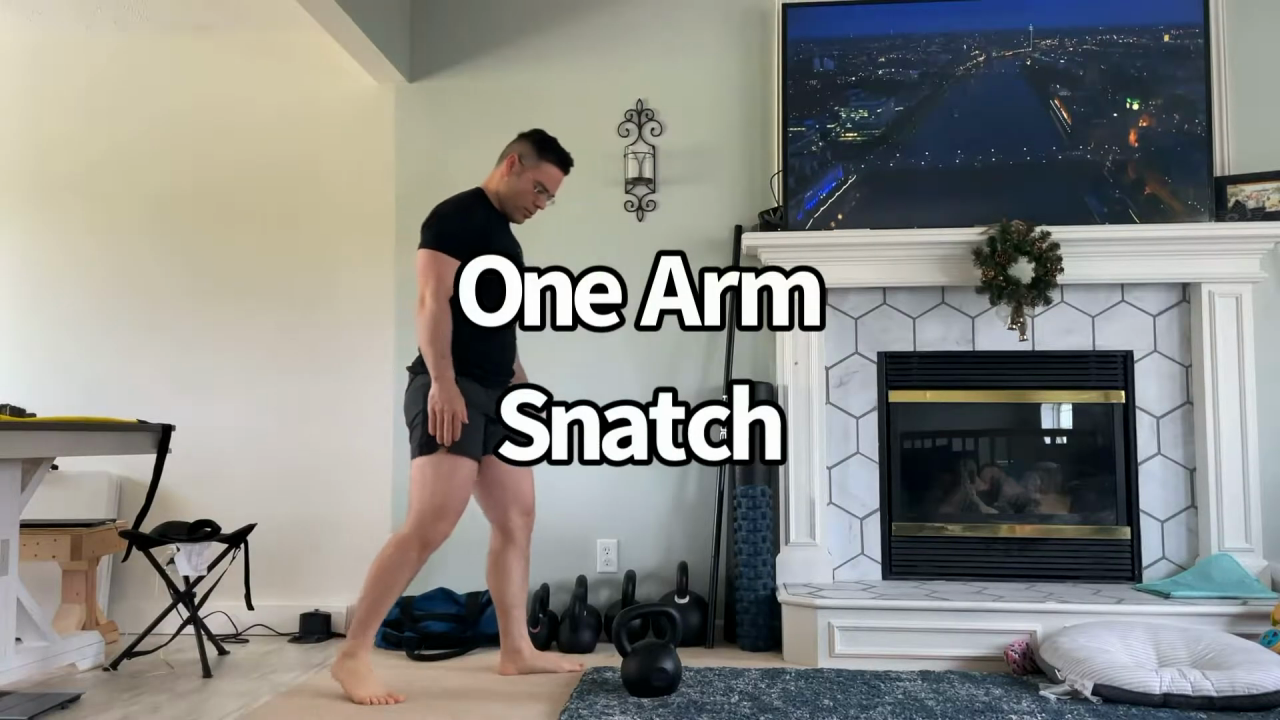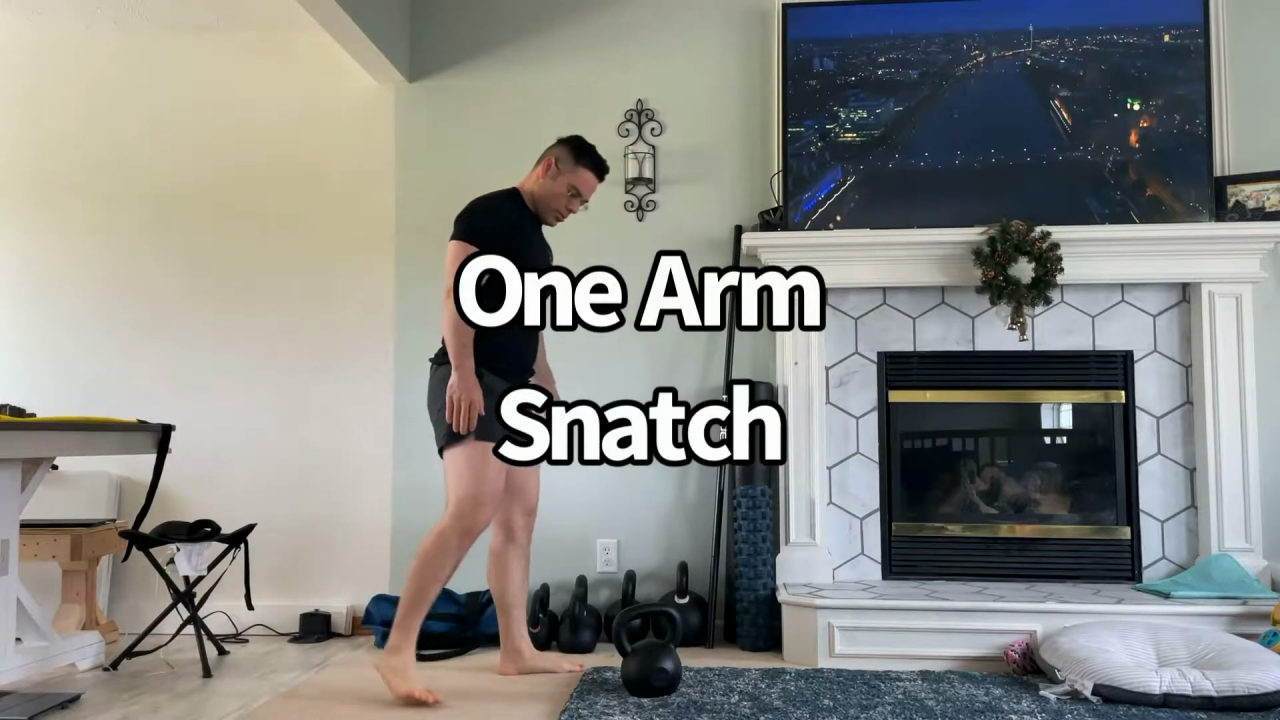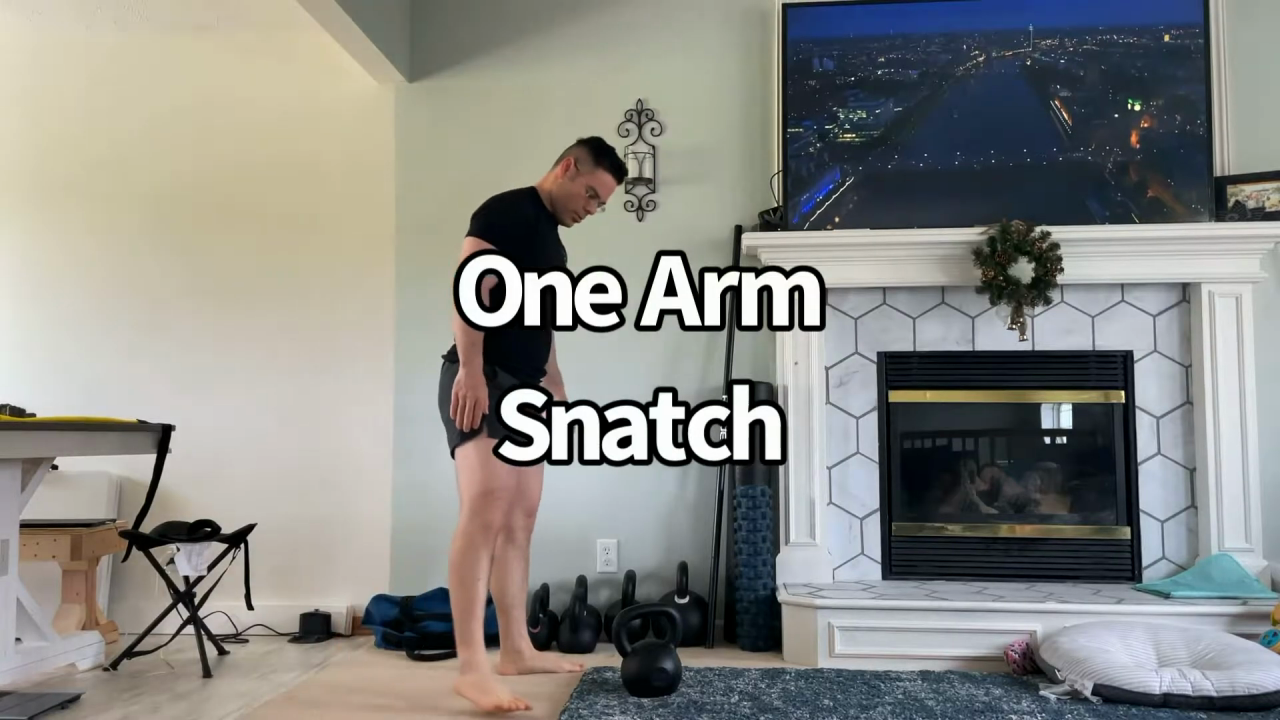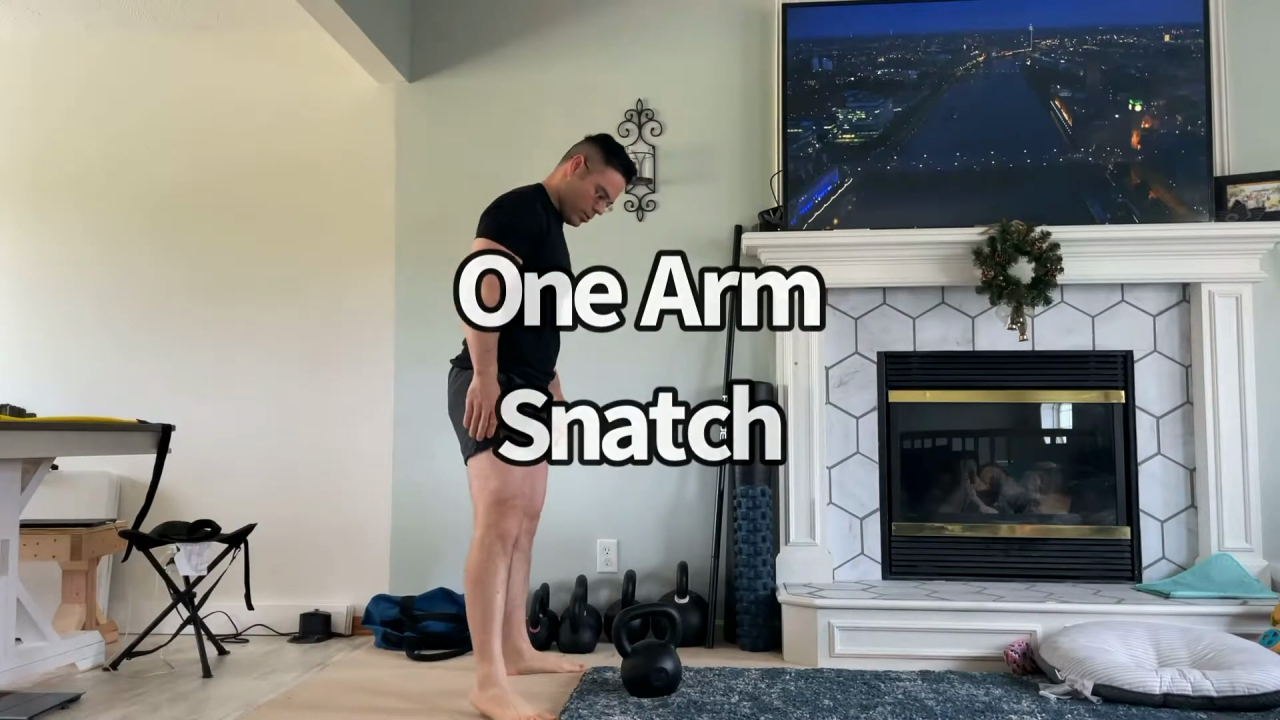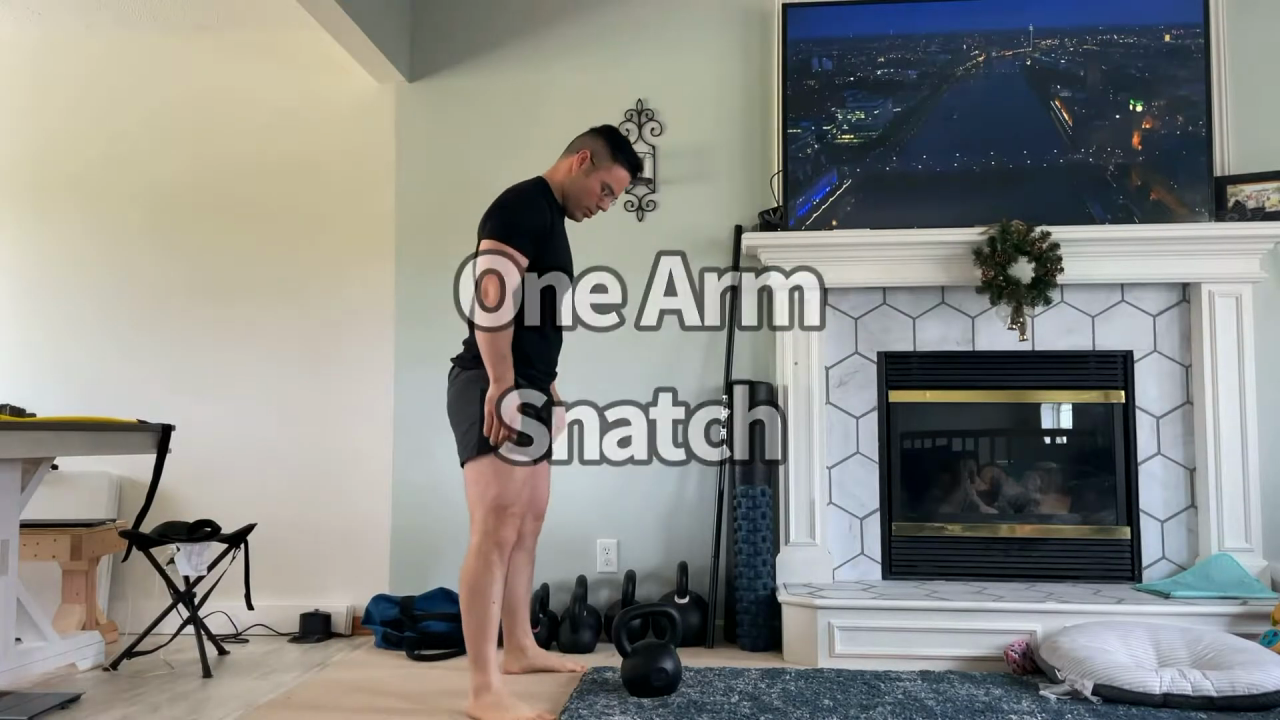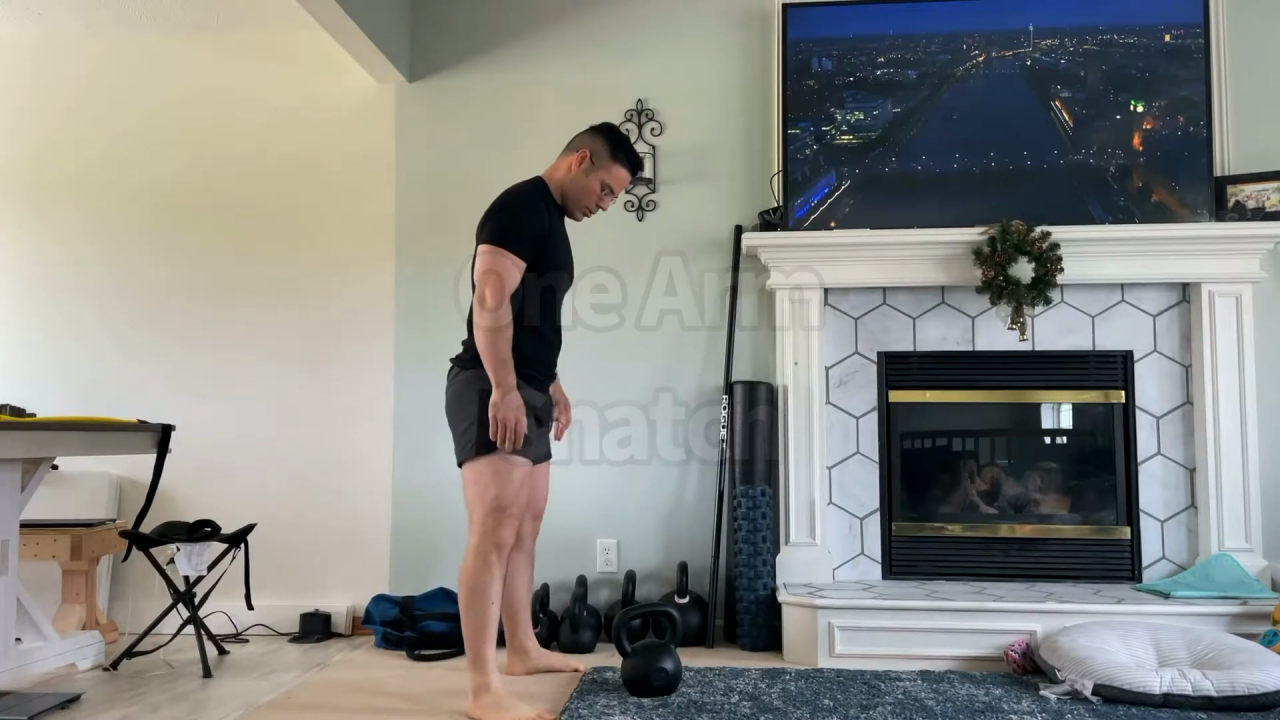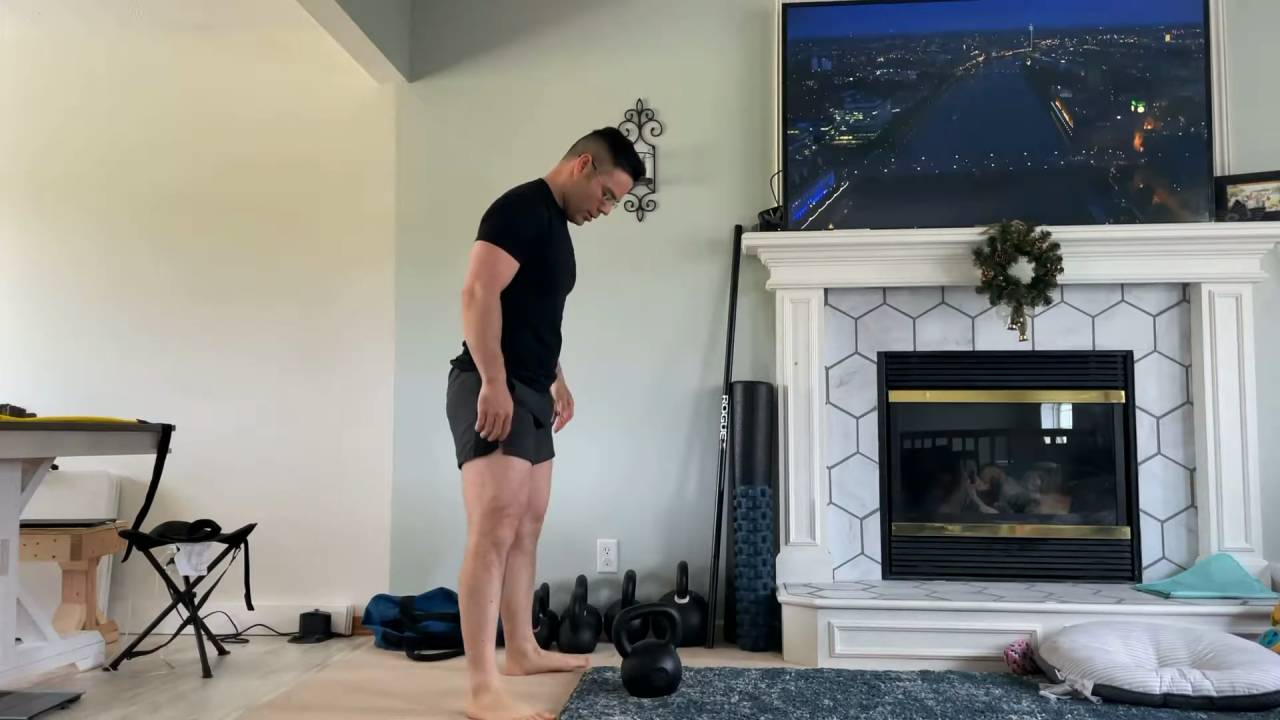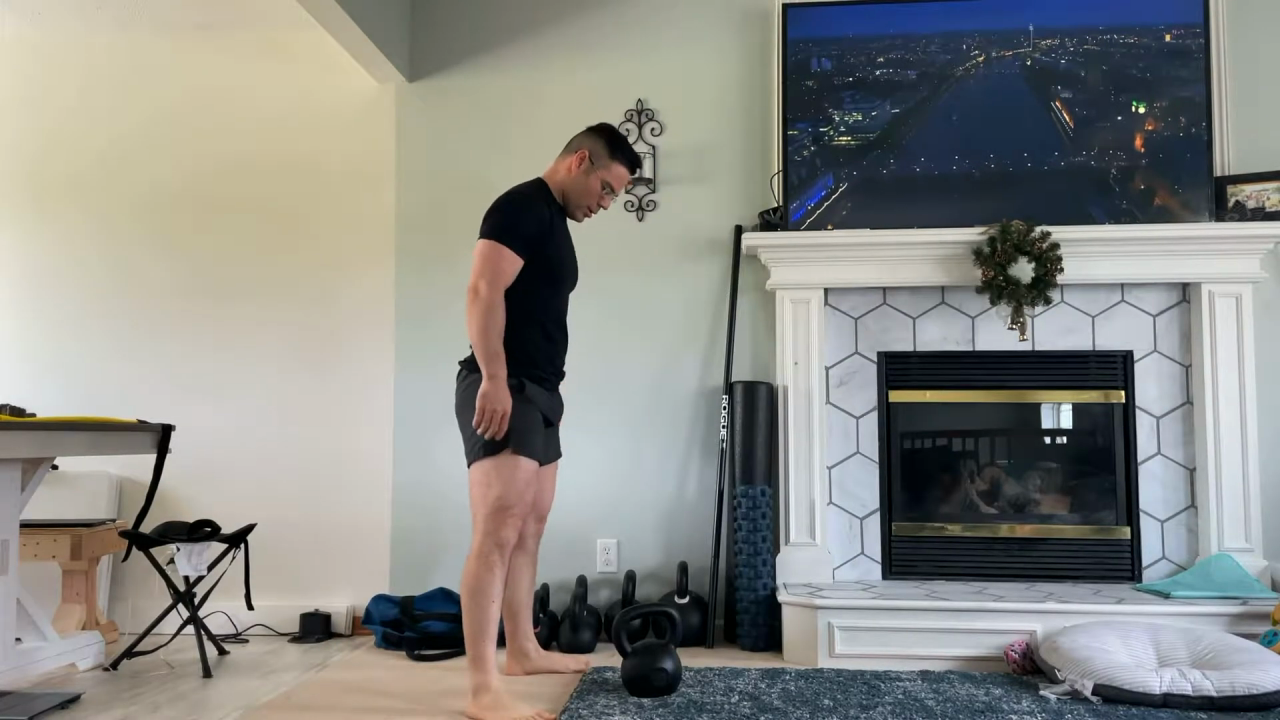
dt=0.2s
person 1, frame 1
left shoulder: (505, 236)
right shoulder: (456, 217)
right elbow: (432, 302)
left wrist: (523, 389)
right wrist: (444, 384)
left hip: (495, 396)
right hip: (451, 394)
left knee: (517, 521)
right knee: (429, 527)
left ankle: (517, 650)
right ankle: (354, 655)
person 1, frame 2
left shoulder: (537, 238)
right shoulder: (489, 213)
right elbow: (456, 294)
left wrist: (548, 389)
right wrist: (462, 374)
left hip: (514, 390)
right hip: (472, 386)
left knee: (519, 521)
right knee: (471, 514)
left ankle: (517, 649)
right ankle: (398, 649)
person 1, frame 3
left shoulder: (551, 239)
right shoulder: (507, 211)
right elbow: (469, 289)
left wrist: (556, 388)
right wrist: (470, 368)
left hip: (522, 388)
right hip: (482, 382)
left knee: (519, 521)
right knee: (486, 512)
left ankle: (516, 648)
right ankle: (472, 666)
person 1, frame 4
left shoulder: (553, 232)
right shoulder: (516, 210)
right elbow: (481, 292)
left wrist: (553, 390)
right wrist: (484, 377)
left hip: (527, 390)
right hip: (492, 387)
left knee: (523, 524)
right knee: (498, 523)
left ankle: (518, 649)
person 1, frame 5
left shoulder: (551, 220)
right shoulder: (521, 205)
right elbow: (491, 296)
left wrist: (547, 391)
right wrist: (501, 383)
left hip: (527, 391)
right hip: (493, 388)
left knee: (526, 524)
right knee: (496, 531)
left ankle: (520, 647)
person 1, frame 6
left shoulder: (551, 220)
right shoulder: (519, 208)
right elbow: (490, 303)
left wrist: (552, 387)
right wrist: (504, 390)
left hip: (526, 394)
right hip: (491, 391)
left knee: (525, 527)
right knee: (494, 533)
left ankle: (523, 649)
person 1, frame 7
left shoulder: (556, 224)
right shoulder: (520, 209)
right elbow: (478, 295)
left wrist: (557, 382)
right wrist: (492, 384)
left hip: (528, 395)
right hip: (493, 392)
left knee: (526, 528)
right knee: (493, 534)
left ankle: (523, 649)
person 1, frame 8
left shoulder: (556, 222)
right shoulder: (521, 206)
right elbow: (482, 292)
right wrist: (493, 379)
left hip: (535, 394)
right hip: (501, 393)
left knee: (528, 530)
right knee: (497, 534)
left ankle: (523, 650)
